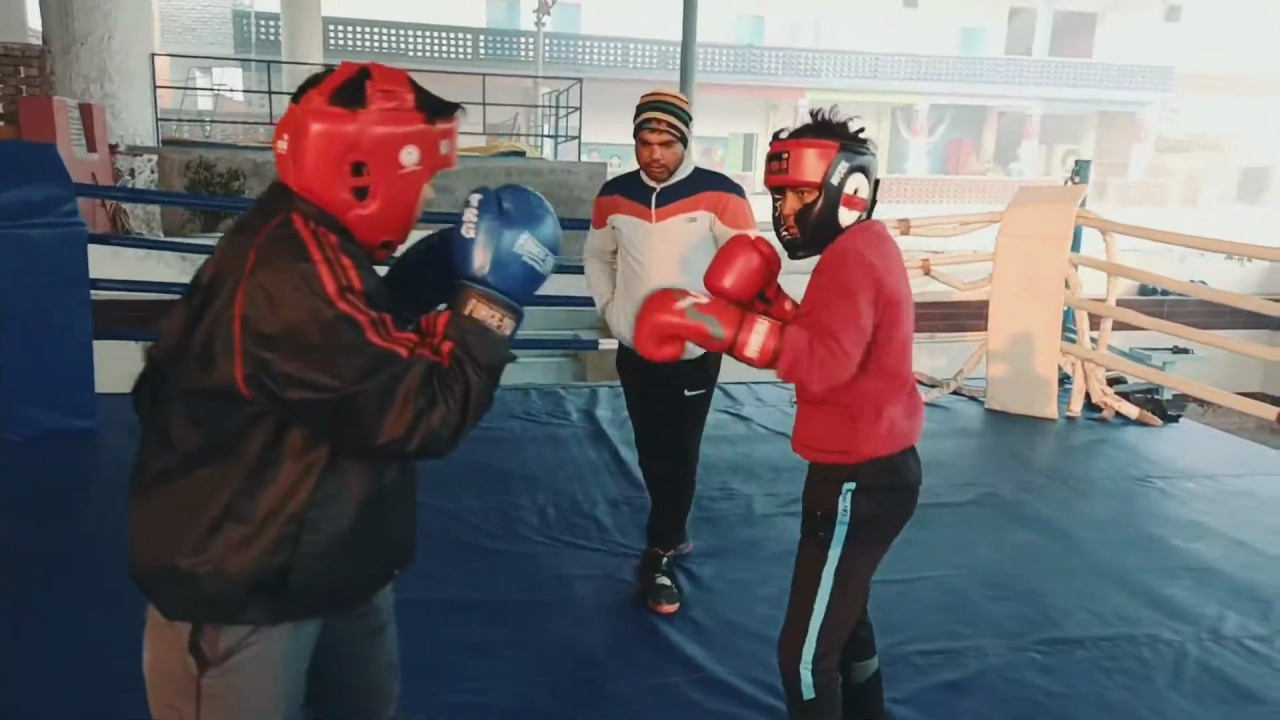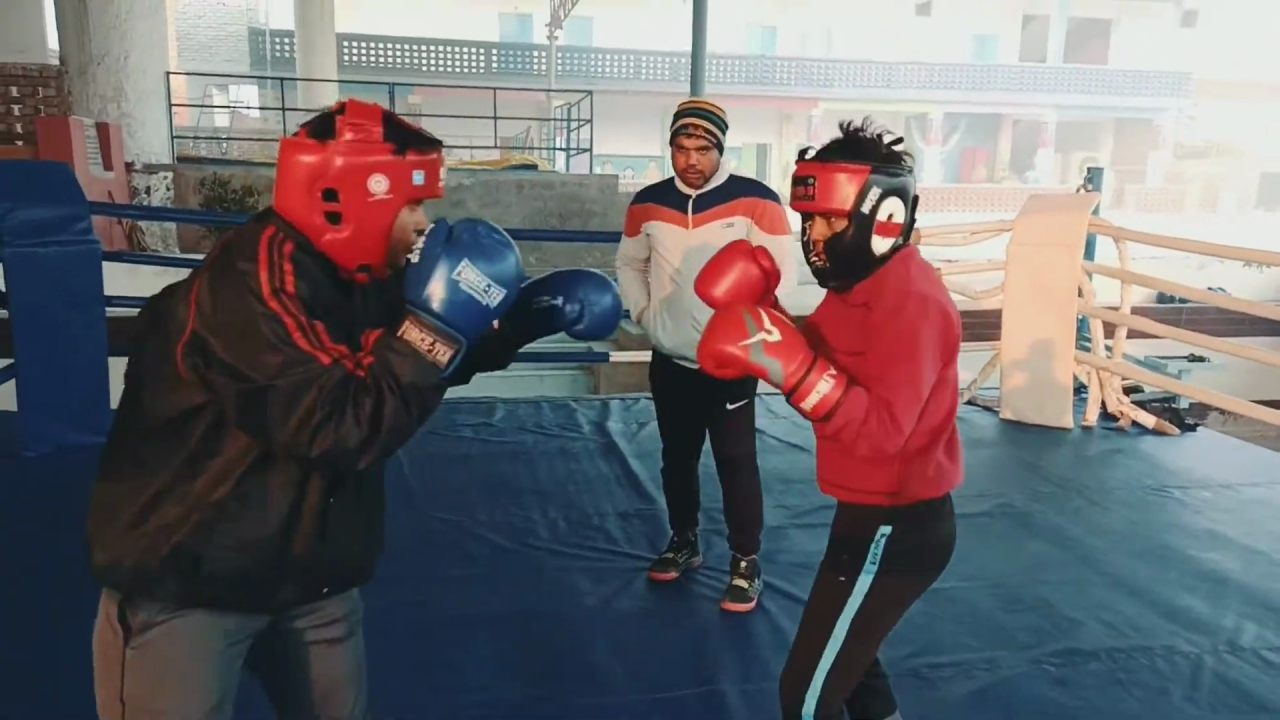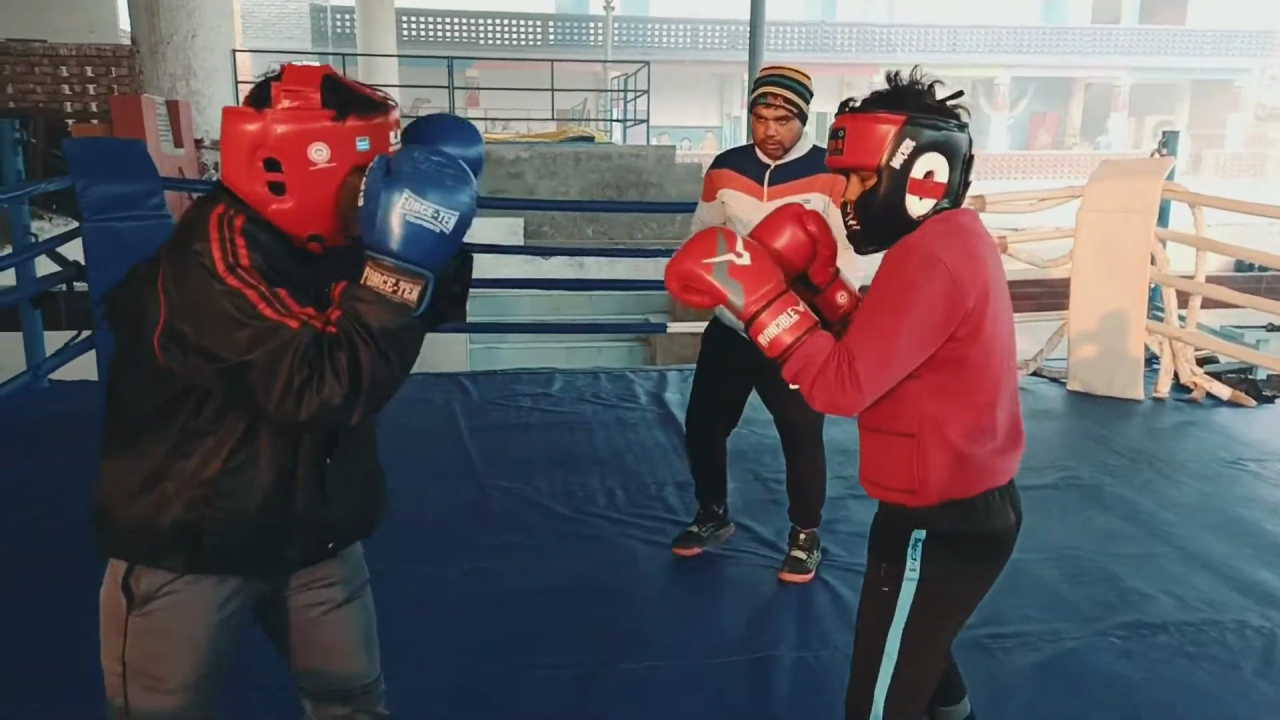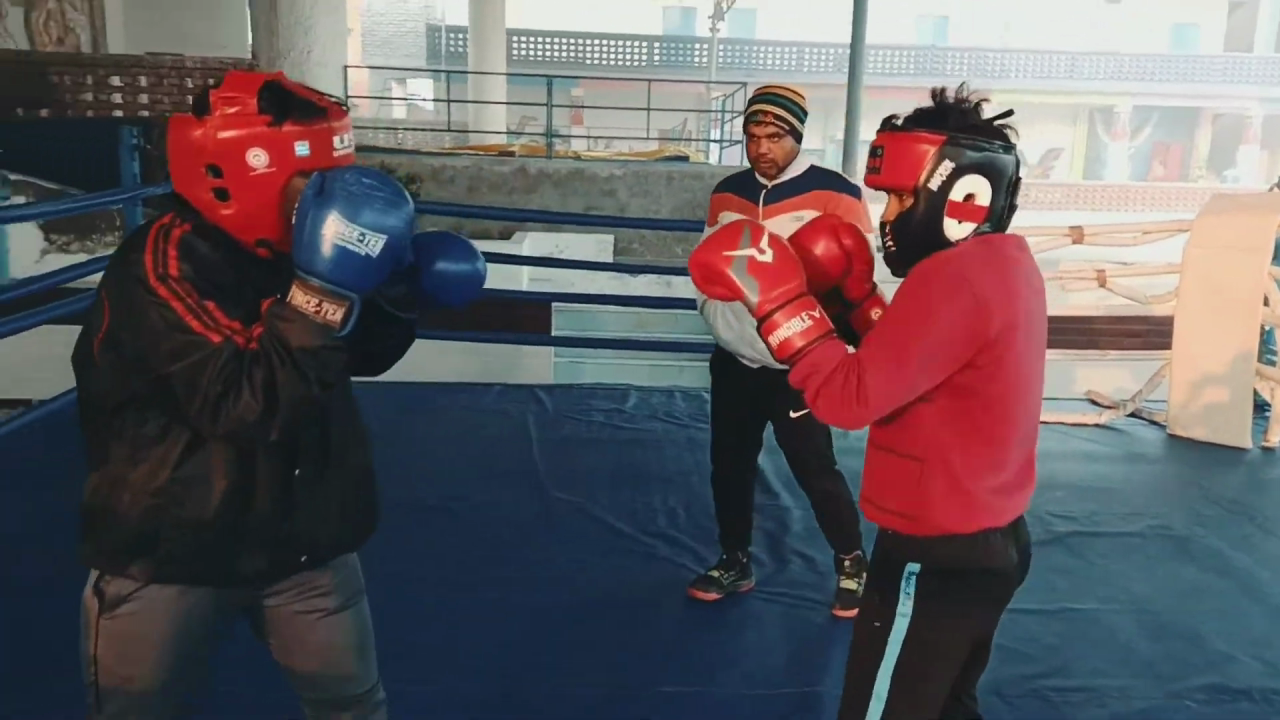
dt=0.5s
person 1, frame 1
left shoulder: (308, 244)
right shoulder: (295, 272)
left elbow: (365, 354)
right elbow: (420, 412)
left wrist: (432, 284)
right wrist: (489, 294)
left hip: (338, 567)
person 1, frame 2
left shoulder: (357, 274)
right shoulder: (256, 280)
left elbow: (442, 358)
right elbow: (333, 426)
left wrist: (538, 309)
right wrist: (437, 322)
left hip: (310, 567)
right hip: (185, 575)
person 1, frame 3
left shoulder: (321, 236)
right shoulder: (216, 258)
left elbow: (433, 308)
right elbow: (325, 391)
left wrist: (431, 240)
right wrist: (399, 264)
left hip: (311, 528)
right hip: (187, 543)
person 1, frame 4
left shoulder: (303, 240)
right shoulder: (165, 264)
left elbow: (353, 349)
right elbow: (250, 404)
left wrist: (408, 286)
right wrist: (323, 284)
left hip: (305, 535)
right hip: (164, 553)
person 2, frame 1
left shoulder: (854, 259)
right shoulder: (855, 251)
left elbow: (825, 360)
right elbow: (811, 341)
left wrist: (726, 324)
right wrist: (767, 300)
left hip: (858, 480)
right hip: (872, 470)
left knee: (805, 651)
right knee: (839, 613)
person 2, frame 2
left shoulder: (909, 300)
right shoulder: (863, 281)
left elbow: (880, 428)
right elbow: (831, 363)
left wrist: (788, 365)
right wrist: (763, 317)
left hip: (893, 528)
right hip: (884, 516)
right knee: (850, 666)
person 2, frame 3
left shoulder: (929, 261)
right shoulder: (958, 241)
left elbow: (845, 385)
right elbow: (887, 351)
left wrist: (761, 298)
right wrist: (822, 290)
left hip: (938, 523)
right hip: (974, 504)
right knee: (919, 656)
person 2, frame 4
left shoulder: (954, 279)
right shoulder: (1008, 264)
left elbow: (850, 399)
left wrist: (777, 297)
left hip: (939, 561)
right hip: (992, 543)
person 3, frame 1
left shoulder: (719, 194)
right shoulder: (614, 195)
right elbow: (598, 257)
right wrist: (610, 310)
left hip: (692, 355)
right hip: (633, 352)
left knee: (679, 456)
right knee: (651, 452)
left ankle: (657, 557)
right ankle: (672, 534)
person 3, frame 2
left shoulder: (756, 201)
right shoulder: (648, 203)
left elbow: (781, 270)
right elbow: (629, 265)
right wrist: (644, 316)
right hip: (670, 361)
left knee: (736, 463)
right knee: (676, 459)
left ankle: (746, 564)
right ankle: (684, 543)
person 3, frame 3
left shoulder: (834, 175)
right shoulder: (725, 168)
left elbow: (852, 251)
right elbow: (703, 231)
right hip: (728, 329)
left knee: (802, 440)
right knee: (703, 426)
left ankle: (805, 536)
right ankle: (712, 513)
person 3, frame 4
left shoulder: (833, 193)
right shoulder: (727, 192)
right wrist: (715, 313)
right hip: (733, 359)
left knee: (814, 468)
right knee: (729, 463)
left ankle: (852, 562)
right ankle: (735, 560)
